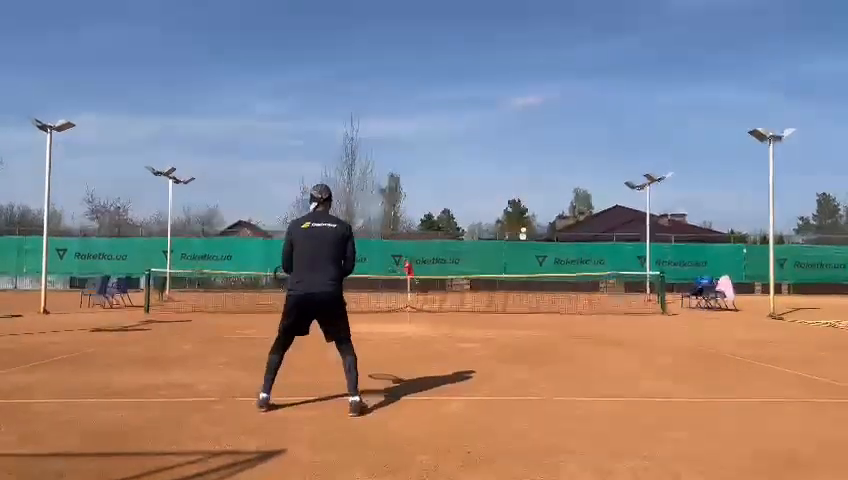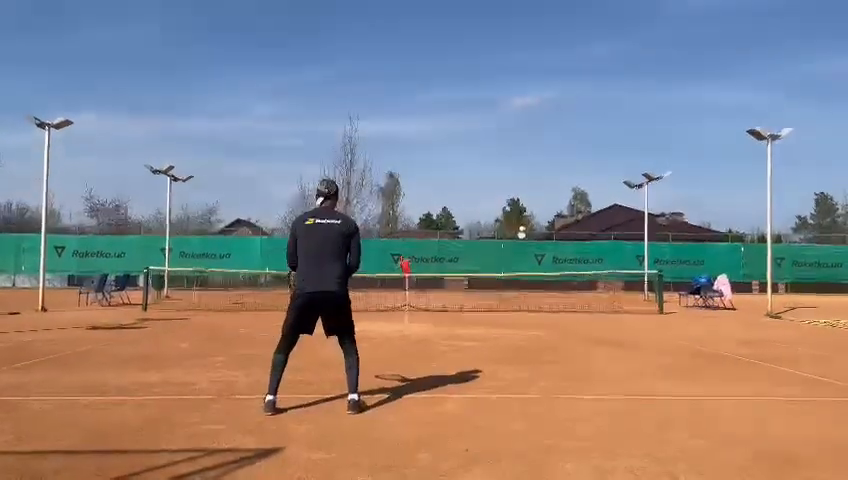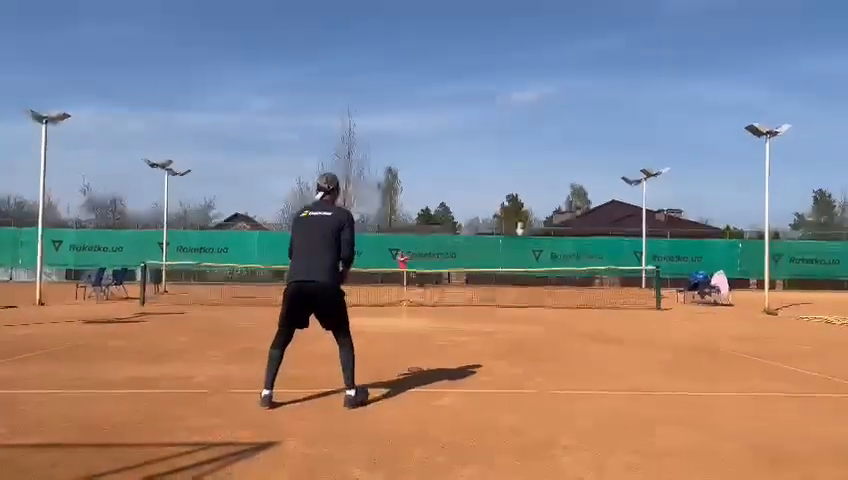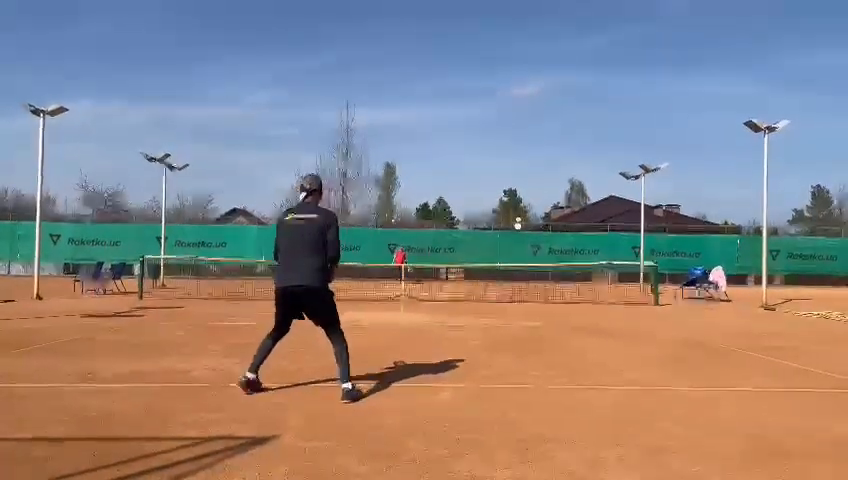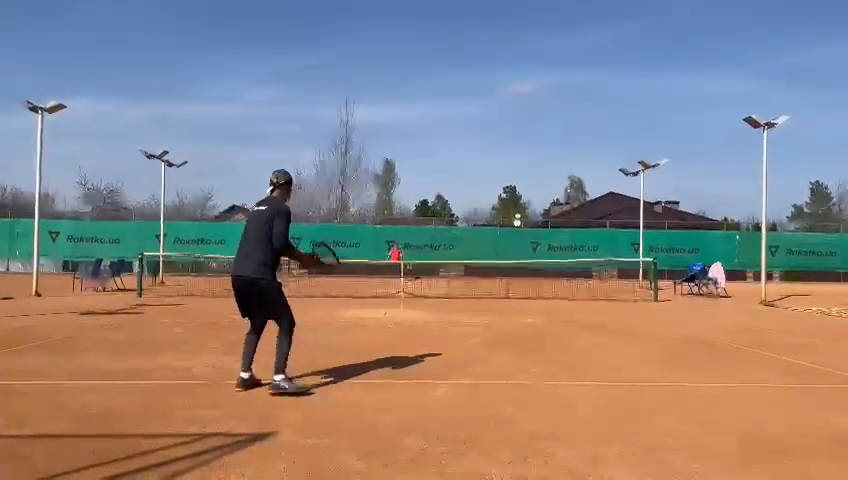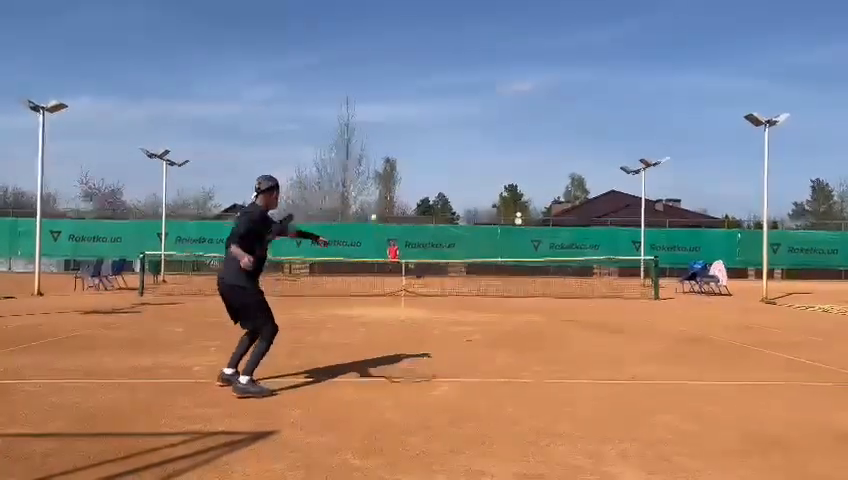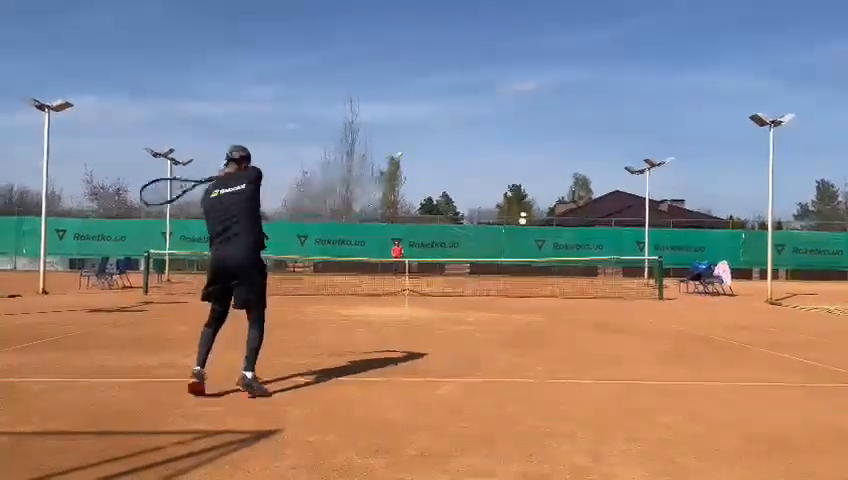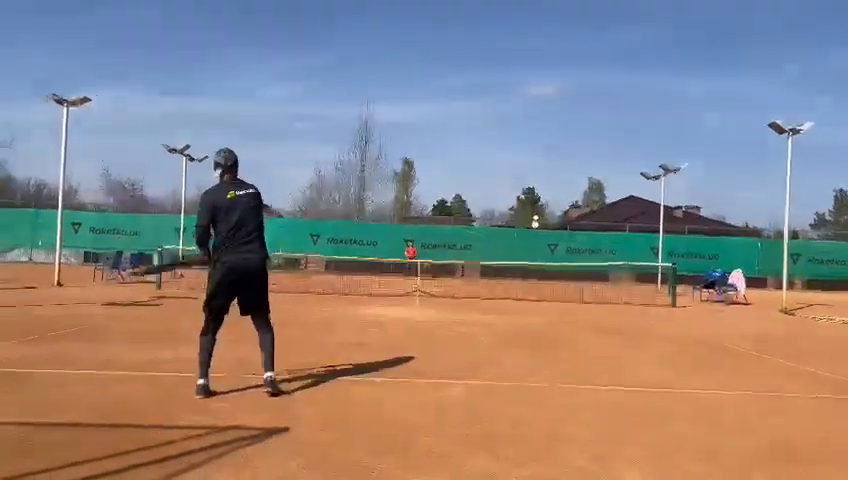
dt=0.4s
person 1, frame 1
left shoulder: (296, 225)
right shoulder: (343, 227)
left elbow: (285, 265)
right elbow: (349, 264)
left hip: (298, 294)
right hip: (330, 295)
left knee: (280, 344)
right knee: (345, 346)
left ankle: (264, 396)
right ankle: (354, 400)
person 1, frame 2
left shoulder: (301, 221)
right shoulder: (348, 224)
left elbow: (291, 261)
right elbow: (354, 263)
left hip: (304, 292)
right hip: (335, 292)
left knee: (285, 343)
right knee: (348, 344)
left ankle: (270, 399)
right ankle: (353, 398)
person 1, frame 3
left shoulder: (301, 214)
right shoulder: (343, 215)
left elbow: (292, 252)
right elbow: (347, 253)
right wrist: (343, 273)
left hip: (296, 283)
right hip: (325, 284)
left knee: (282, 337)
right knee: (343, 337)
left ankle: (267, 393)
right ankle: (351, 393)
person 1, frame 4
left shoulder: (286, 217)
right shoulder: (327, 217)
left elbow: (278, 254)
right elbow: (333, 255)
right wrist: (329, 273)
left hip: (283, 284)
right hip: (312, 285)
left knee: (279, 330)
right knee: (335, 334)
left ankle: (250, 376)
right ankle: (347, 387)
person 1, frame 5
left shoulder: (259, 207)
right shoulder: (281, 209)
right elbow: (280, 244)
left wrist: (299, 255)
right wrist: (303, 258)
left hip: (240, 274)
right hip: (259, 275)
left knee: (257, 324)
right knee: (286, 324)
left ankle: (244, 375)
right ankle: (279, 378)
person 1, frame 6
left shoulder: (262, 216)
right shoulder: (252, 213)
left elbow: (282, 229)
right elbow: (231, 242)
left wrist: (314, 237)
right wrist: (242, 256)
left hip: (232, 281)
right hip: (238, 282)
left knee: (256, 328)
right knee: (269, 328)
left ankle: (229, 372)
right ankle: (245, 381)
person 1, frame 7
left shoulder: (209, 192)
right shoulder: (253, 176)
left elbow: (212, 230)
left hip: (220, 260)
right hip: (248, 259)
left knee: (216, 317)
right knee: (256, 319)
left ankle: (199, 371)
right ankle: (248, 375)
person 1, frame 8
left shoulder: (210, 196)
right shoulder: (253, 191)
left elbow: (201, 234)
left wrist: (210, 255)
left hip: (226, 264)
right hip: (255, 264)
left knee: (211, 324)
right knee: (262, 322)
left ankle: (202, 382)
right ankle: (269, 376)
